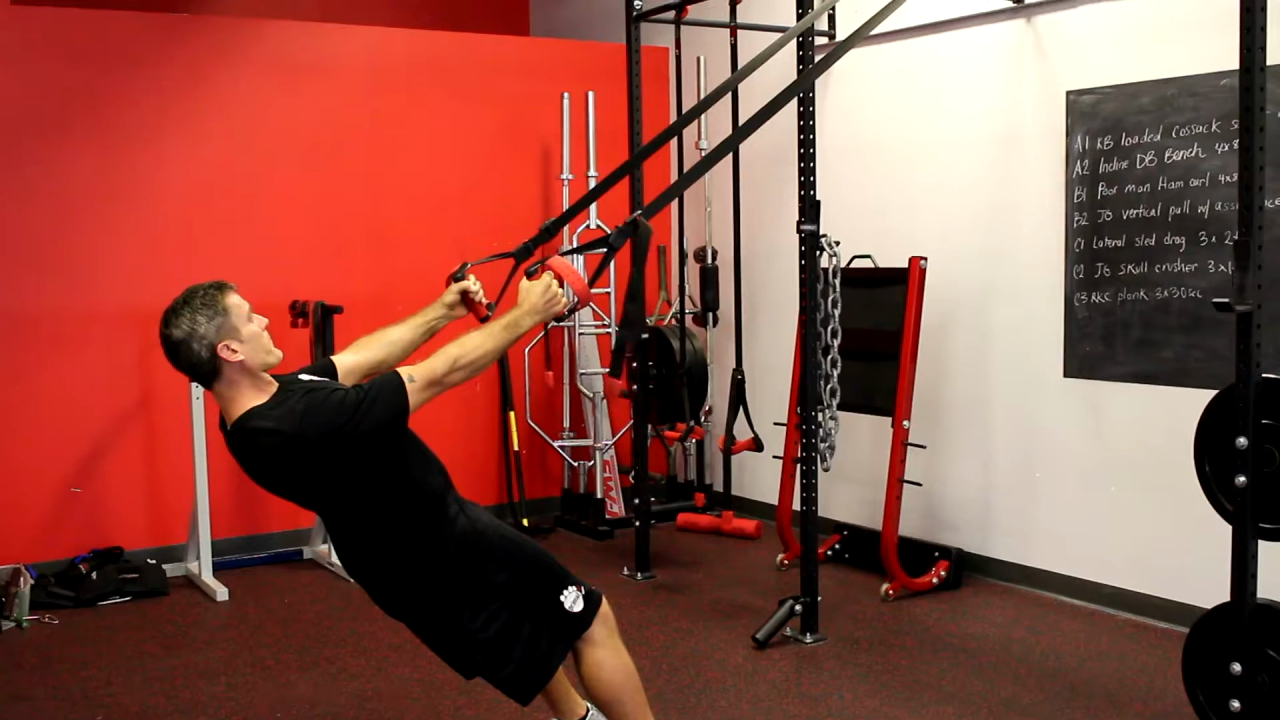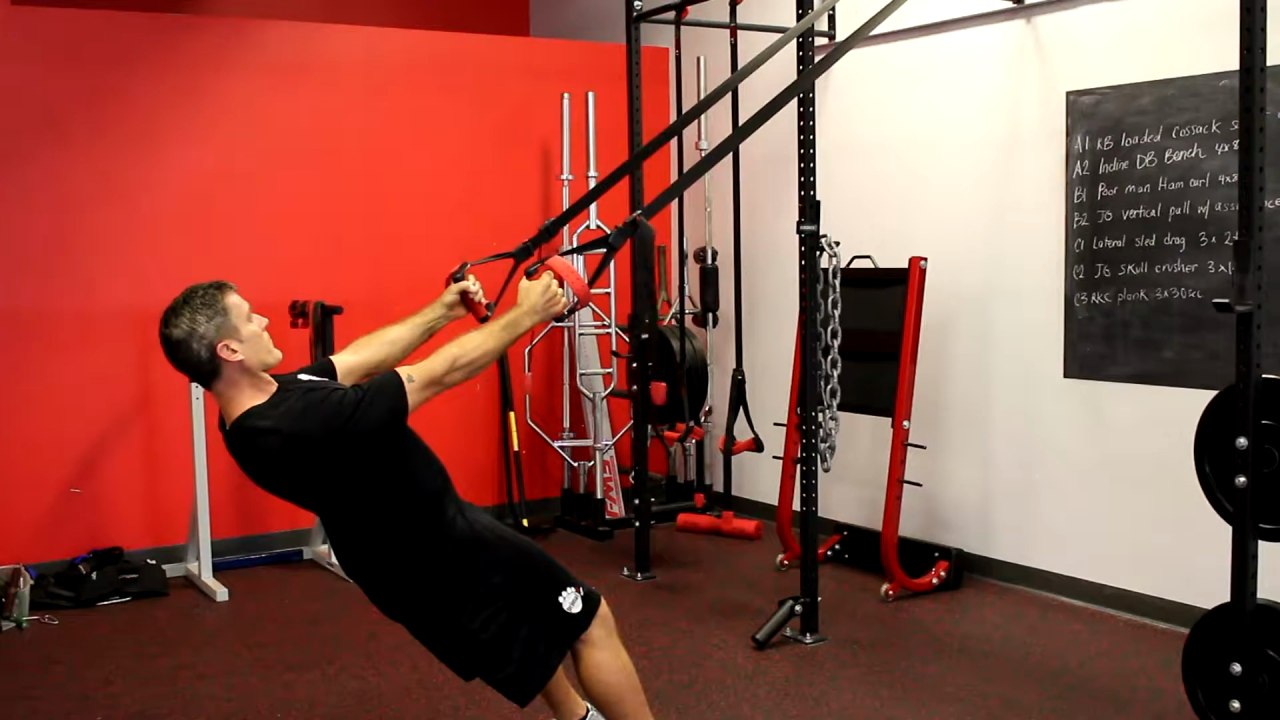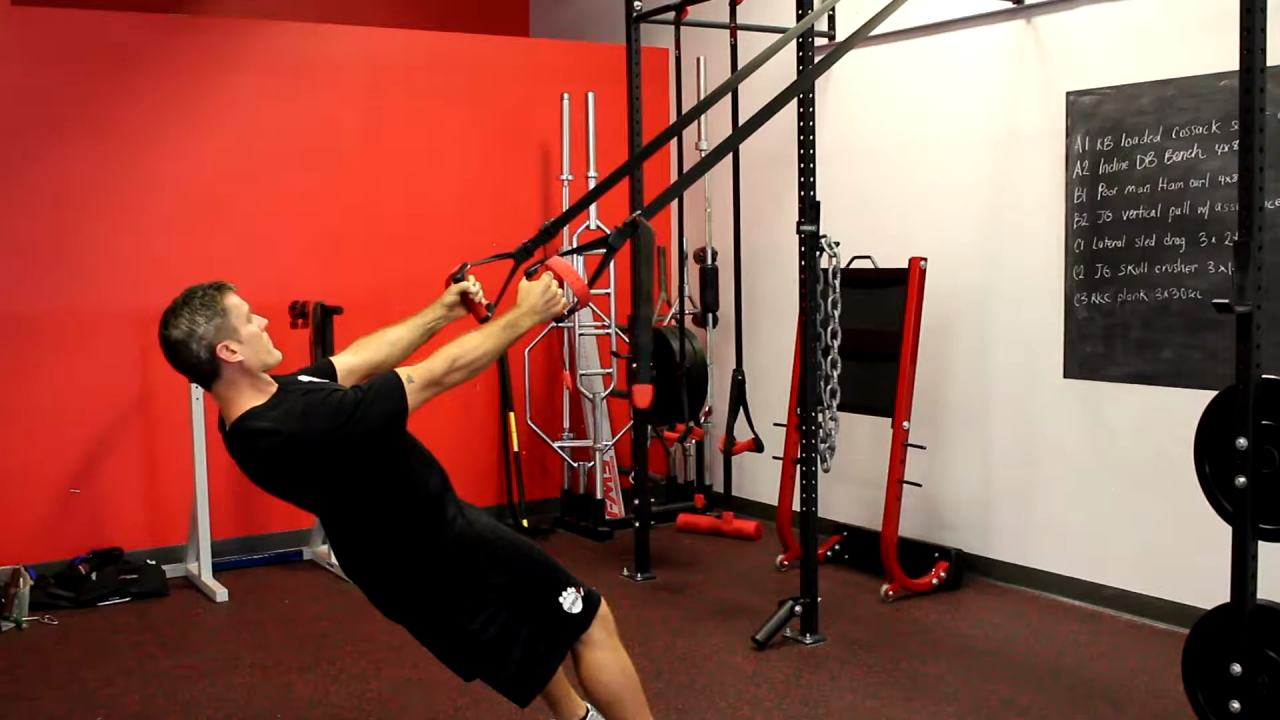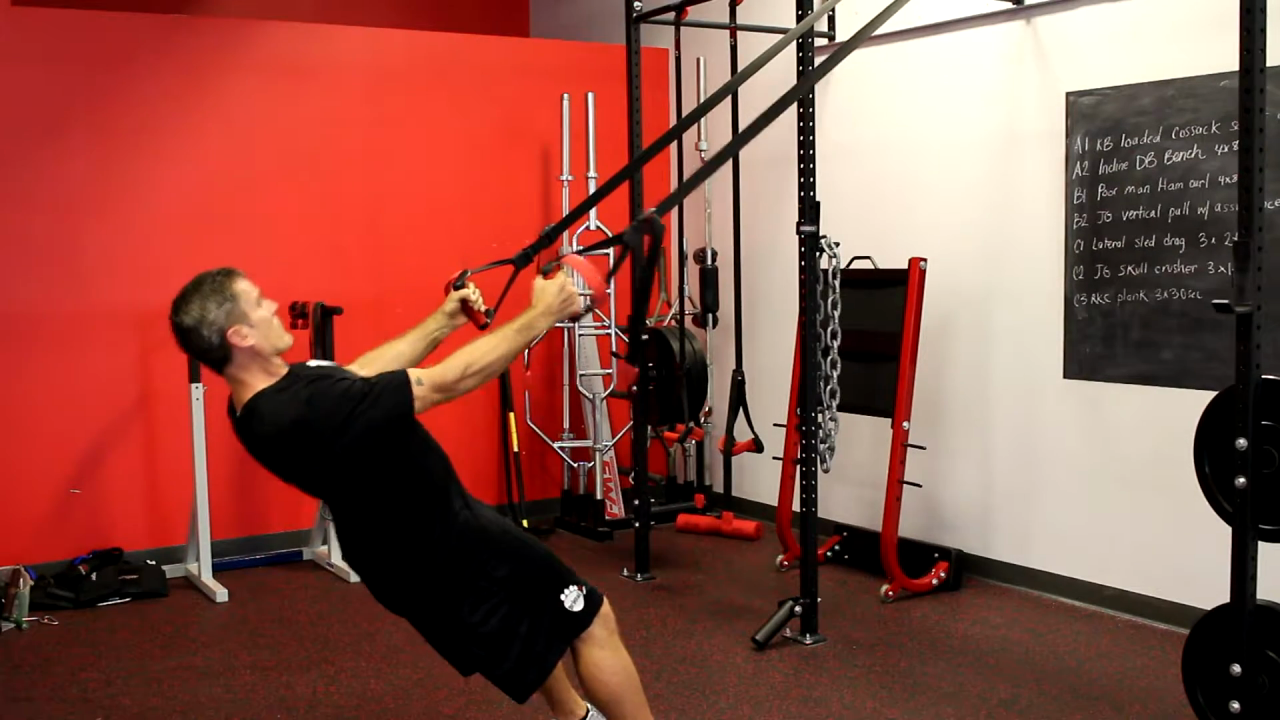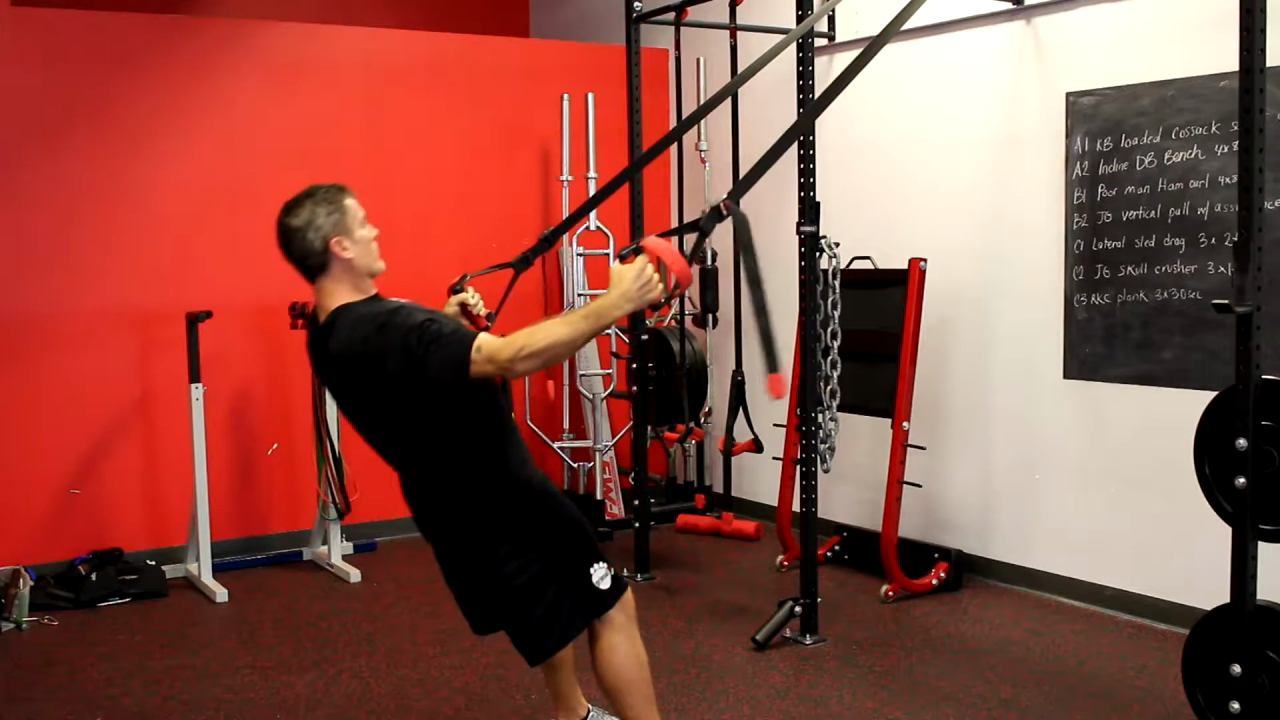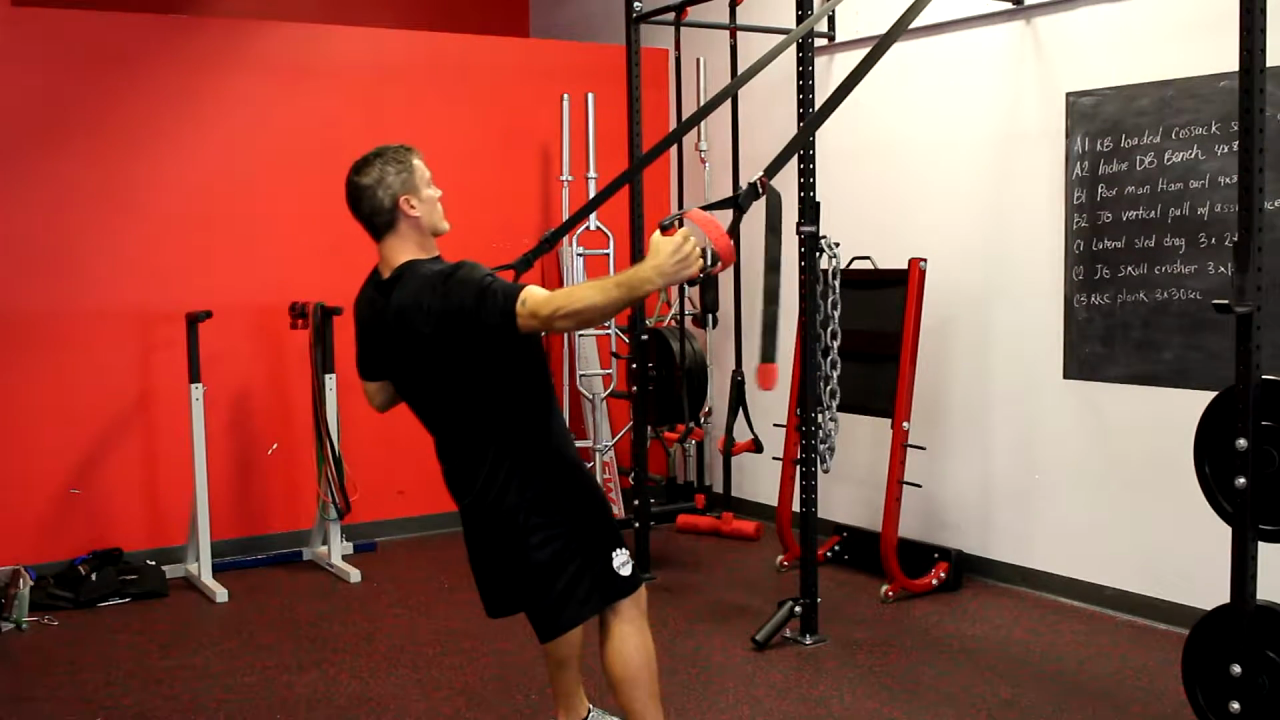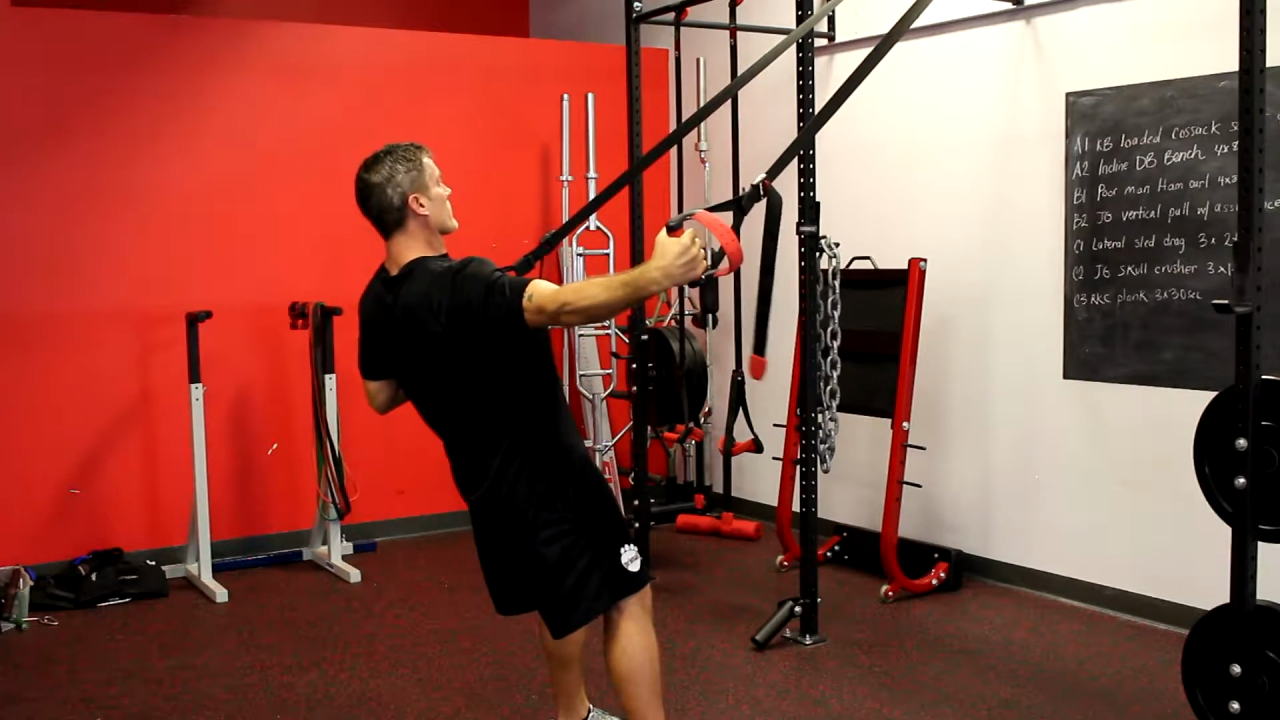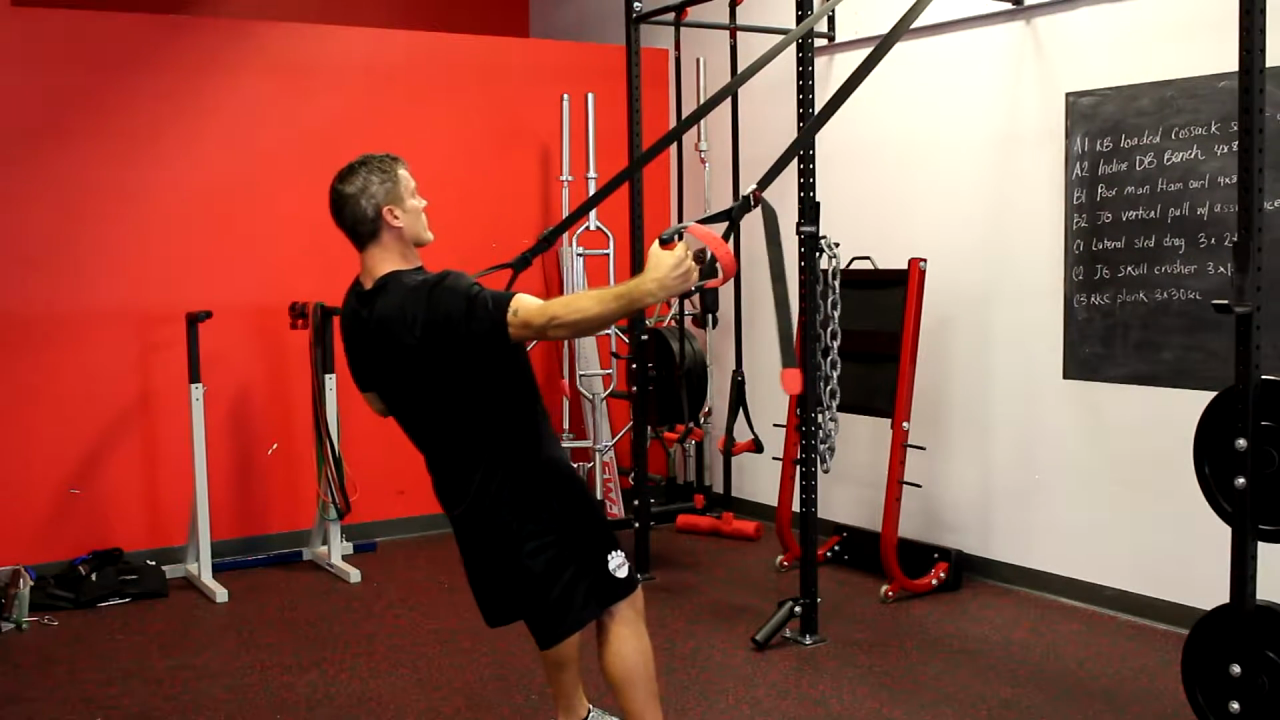
dt=0.5s
person 1, frame 1
left shoulder: (266, 404)
right shoulder: (309, 422)
left elbow: (361, 357)
right elbow: (440, 373)
left wrist: (443, 310)
right wrist: (526, 314)
left hip: (419, 544)
right hip: (445, 556)
left knee: (543, 619)
right knee: (594, 622)
person 1, frame 2
left shoulder: (265, 403)
right shoulder: (308, 423)
left elbow: (360, 358)
right elbow: (440, 373)
left wrist: (442, 310)
right wrist: (526, 314)
left hip: (419, 543)
right hip: (444, 559)
right knee: (592, 623)
person 1, frame 3
left shoulder: (263, 406)
right shoulder: (306, 425)
left elbow: (360, 360)
right elbow: (439, 374)
left wrist: (442, 311)
right wrist: (525, 315)
left hip: (417, 541)
right hip: (443, 558)
left knee: (544, 614)
right knee: (593, 624)
person 1, frame 4
left shoulder: (269, 398)
right shoulder: (308, 411)
left elbow: (363, 375)
right elbow: (448, 381)
left wrist: (444, 320)
right wrist: (541, 315)
left hip: (417, 533)
right hip: (442, 552)
left knee: (547, 615)
right knee: (593, 623)
person 1, frame 5
left shoulder: (335, 331)
right shoulder: (381, 332)
right elbow: (512, 358)
left wrist: (448, 324)
right wrist: (616, 302)
left hip: (455, 498)
right hip: (494, 498)
left knee: (555, 603)
right knee: (612, 610)
person 1, frame 6
left shoulder: (375, 301)
right shoulder: (447, 289)
left elbow: (380, 394)
right elbow: (554, 312)
right wrist: (654, 273)
left hip: (484, 480)
right hip: (532, 476)
left knee: (566, 595)
right knee: (624, 602)
person 1, frame 7
left shoulder: (379, 300)
right shoulder: (459, 286)
left elbow: (382, 396)
right elbow: (564, 306)
right wrist: (658, 273)
left hip: (491, 478)
right hip: (542, 475)
left knee: (563, 595)
right knee: (629, 600)
person 1, frame 8
left shoulder: (360, 311)
right shoulder: (436, 299)
left elbow: (381, 401)
right elbow: (550, 320)
right wrist: (651, 286)
left hip: (473, 489)
right hip: (521, 484)
left knee: (561, 601)
right knee: (620, 604)
